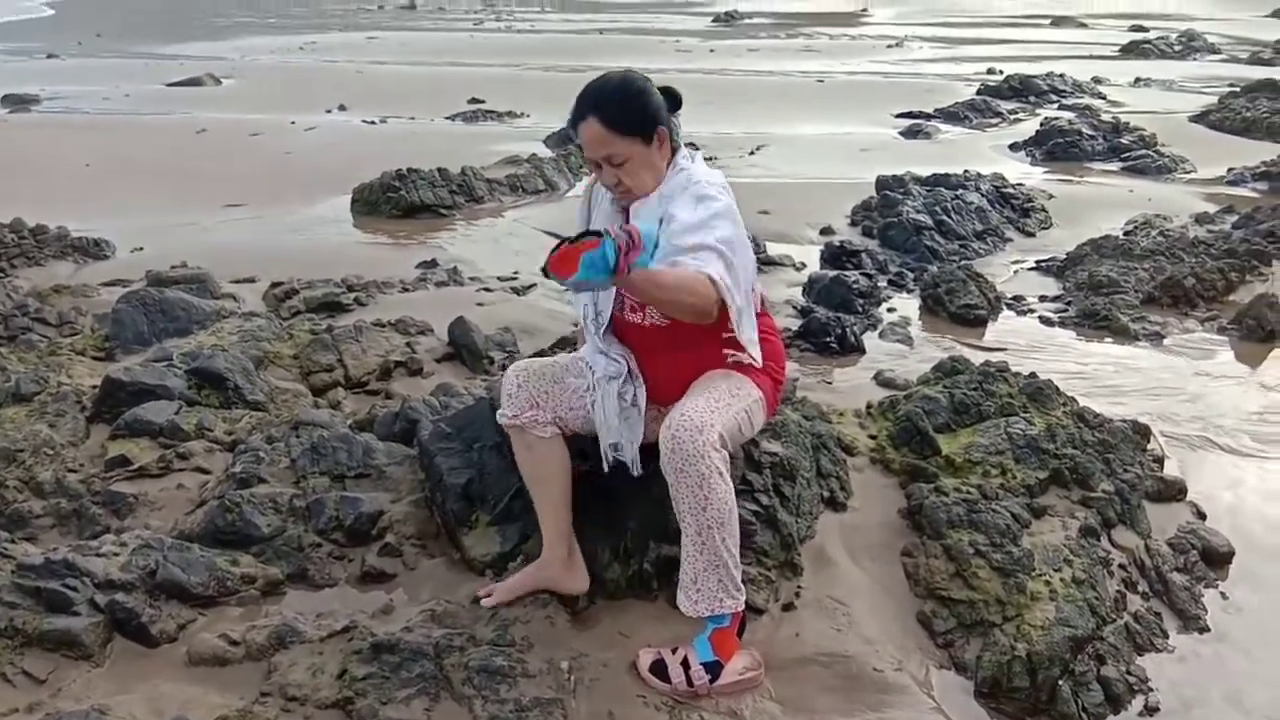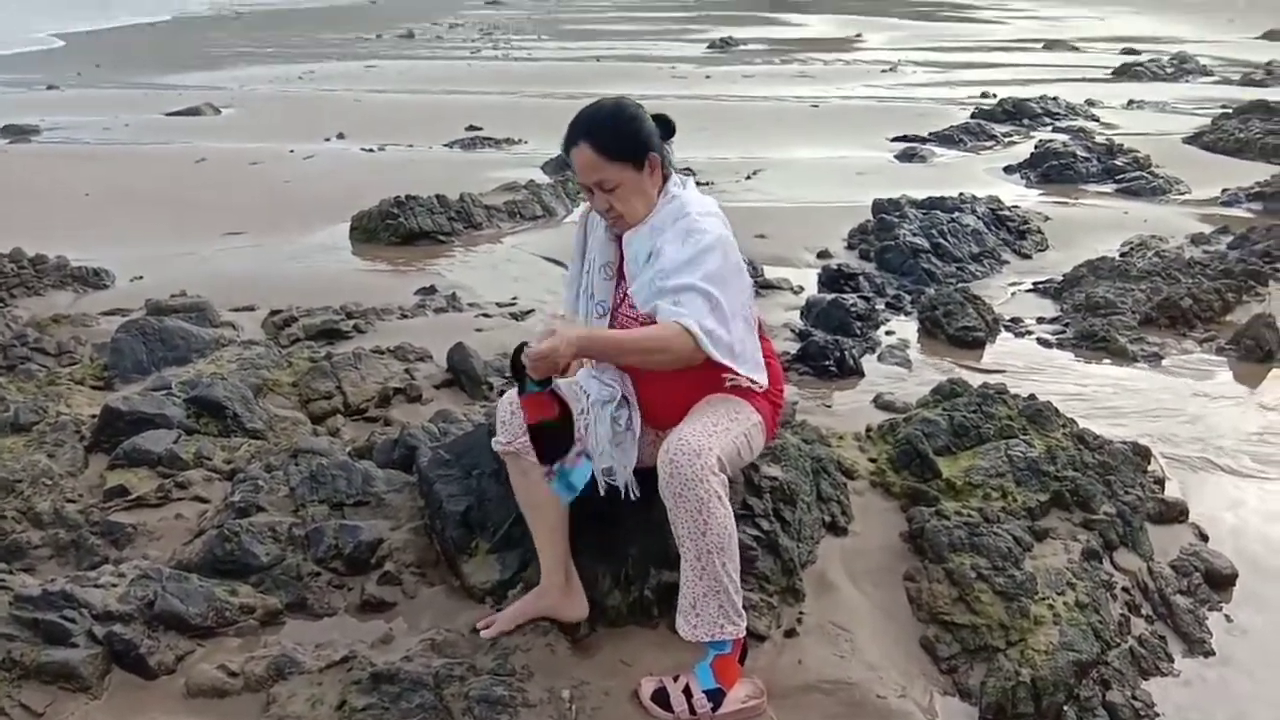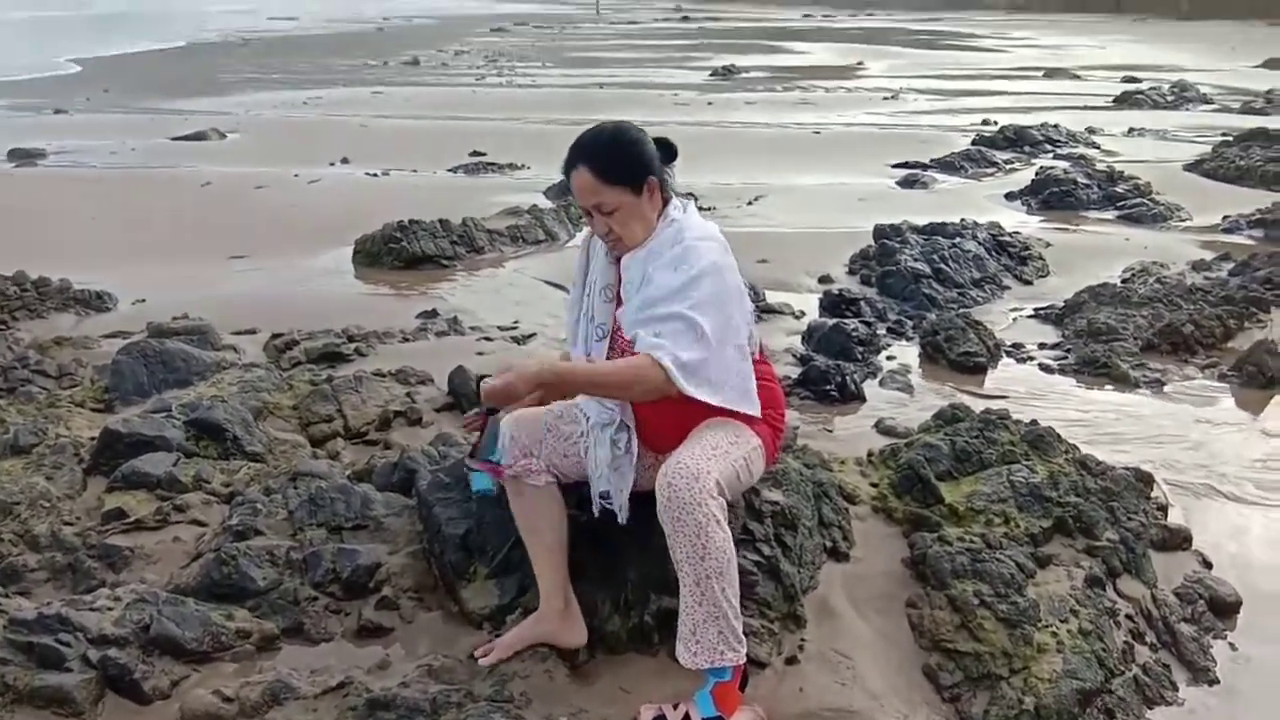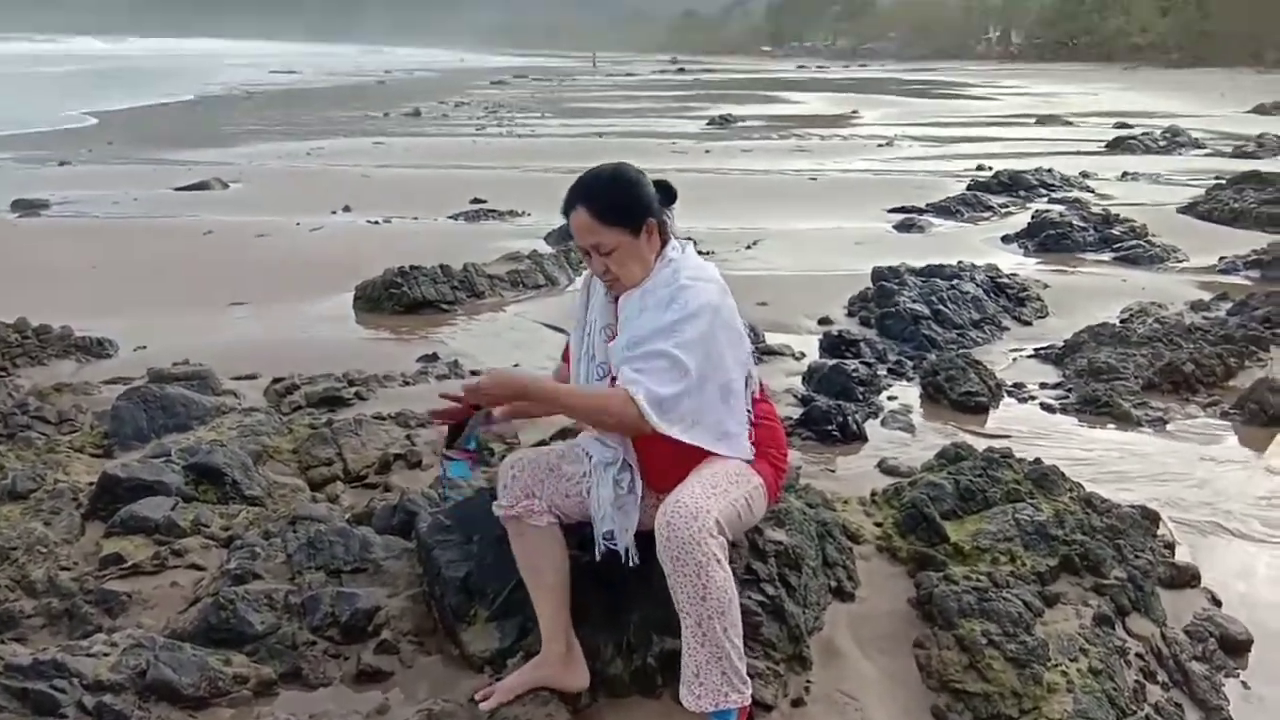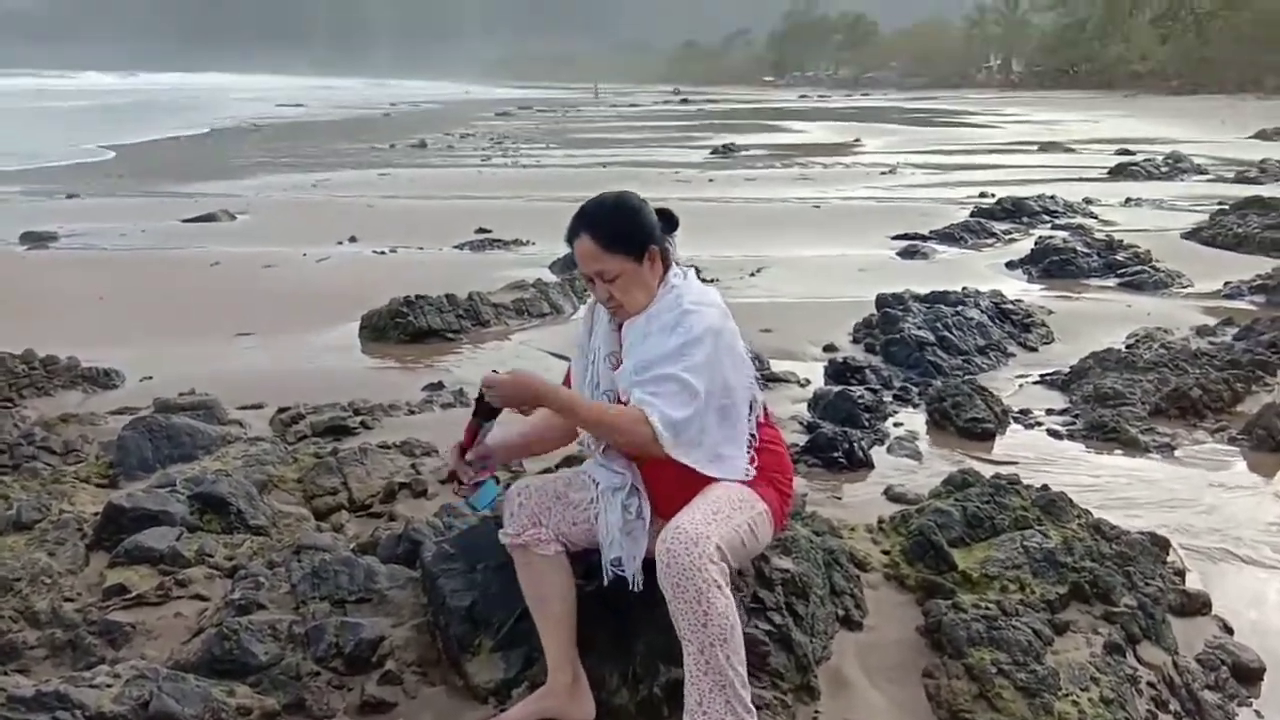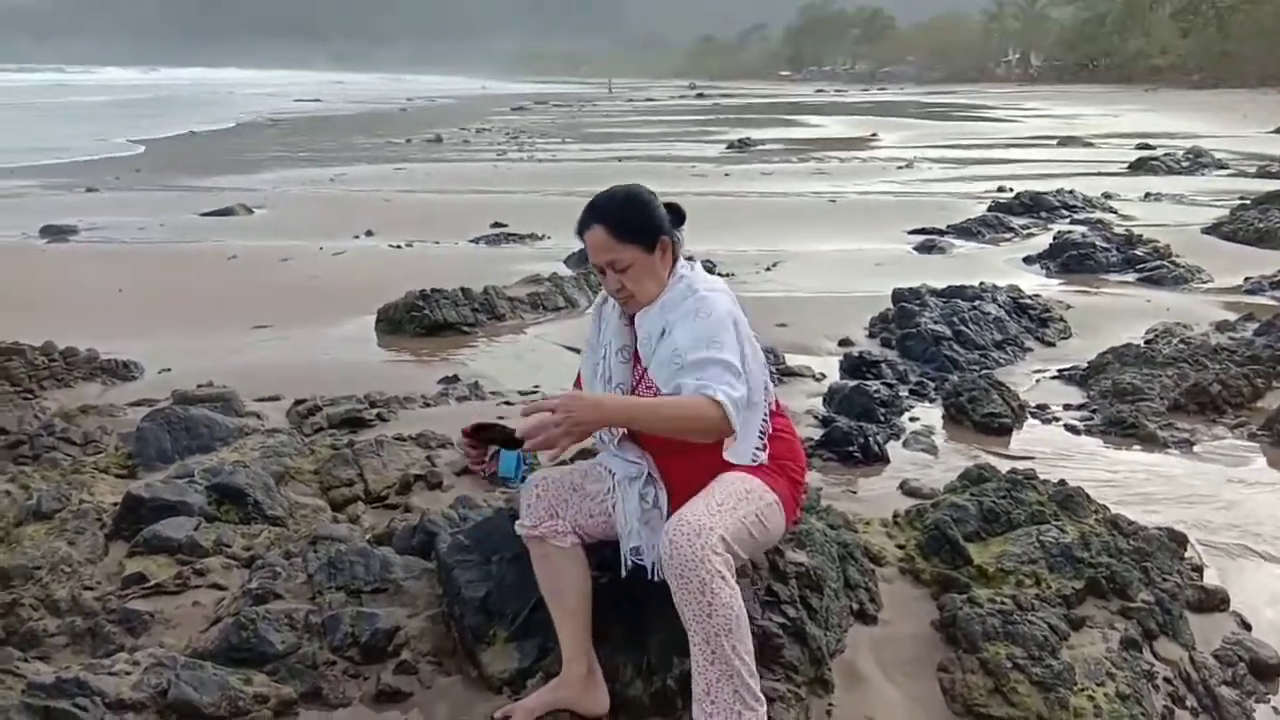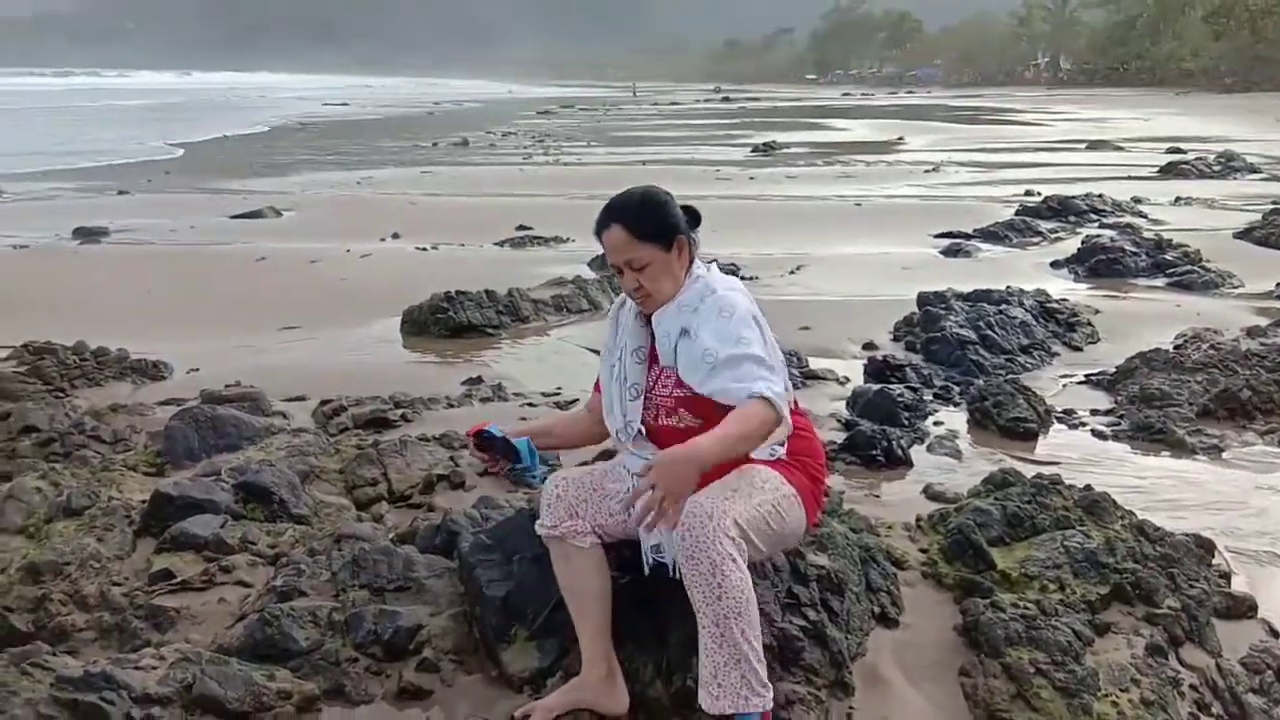
dt=0.1s
person 1, frame 1
left shoulder: (701, 200)
right shoulder: (604, 195)
left elbow: (704, 301)
right elbow: (600, 301)
left wrist: (630, 271)
left hip: (727, 365)
right hip: (636, 368)
left knee: (689, 431)
right knee: (523, 385)
left ankle: (723, 632)
right ankle: (561, 559)
person 1, frame 2
left shoulder: (696, 229)
right shoulder: (600, 224)
left elbow: (682, 344)
right elbow: (590, 323)
left wrist: (584, 343)
right wrist: (565, 350)
left hip: (722, 394)
right hip: (637, 393)
left knee: (685, 457)
right knee: (518, 414)
left ankle: (724, 660)
right ankle: (558, 588)
person 1, frame 3
left shoulder: (694, 253)
right shoulder: (602, 247)
left elbow: (660, 371)
right elbow: (593, 352)
left wrist: (547, 377)
right wrist: (536, 384)
left hip: (723, 414)
right hip: (636, 418)
left knee: (685, 480)
right knee: (520, 435)
right ankle: (558, 613)
person 1, frame 4
left shoulder: (690, 294)
right shoulder: (603, 290)
left elbow: (637, 411)
right elbow: (576, 384)
left wrist: (522, 390)
right wrist: (494, 404)
left hip: (728, 456)
right hip: (638, 459)
left knee: (683, 521)
right knee: (521, 481)
right ankle: (560, 655)
person 1, frame 5
left shoulder: (694, 319)
right shoulder: (605, 318)
left elbow: (653, 431)
right elbow: (572, 415)
left wrist: (540, 393)
right wrist: (497, 450)
left hip: (734, 480)
right hip: (645, 483)
left knee: (686, 544)
right knee: (526, 506)
person 1, frame 6
left shoulder: (703, 307)
right shoulder: (614, 313)
left elbow: (717, 414)
right elbow: (584, 411)
left wrist: (610, 409)
right wrist: (514, 436)
left hip: (753, 475)
right hip: (658, 475)
left knee: (690, 538)
right knee: (543, 498)
right ankle: (580, 676)
person 1, frame 7
left shoulder: (721, 307)
right shoulder: (631, 315)
left elbow: (763, 406)
right elbow: (603, 414)
left wrist: (694, 456)
right wrist: (526, 436)
left hip: (771, 470)
right hip: (677, 468)
left knee: (704, 526)
right knee: (563, 498)
right ankle: (599, 677)
